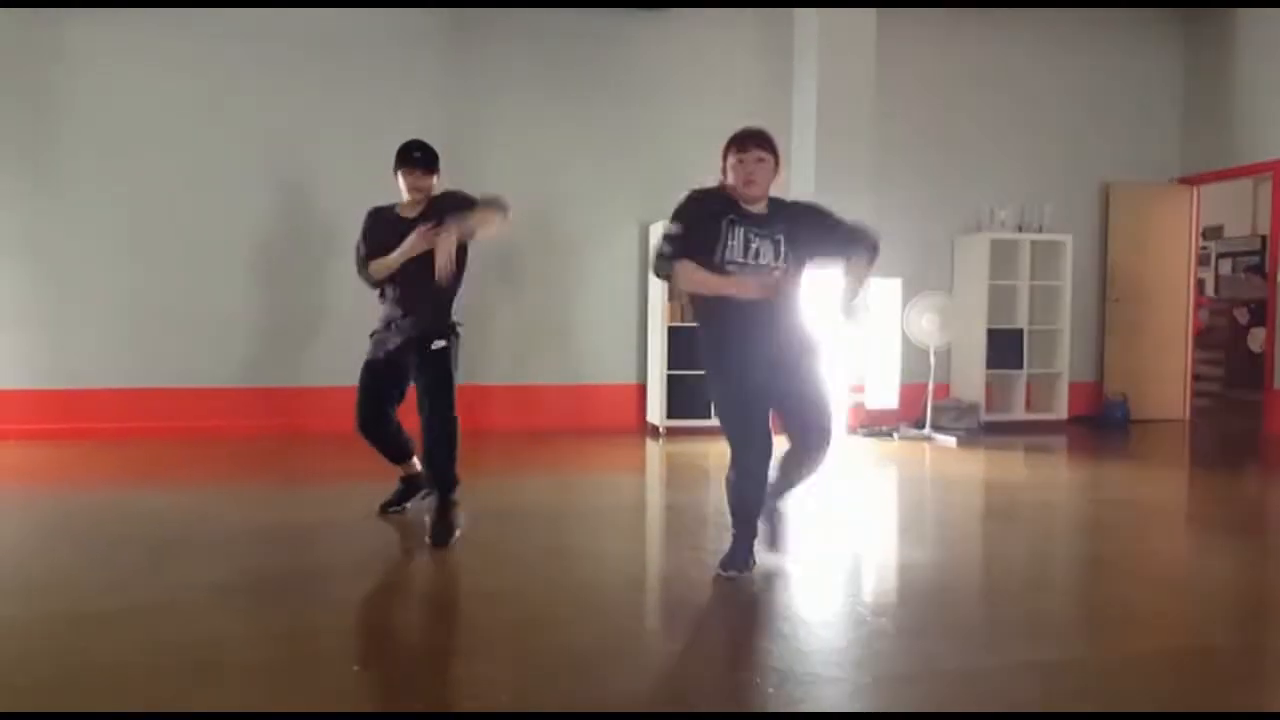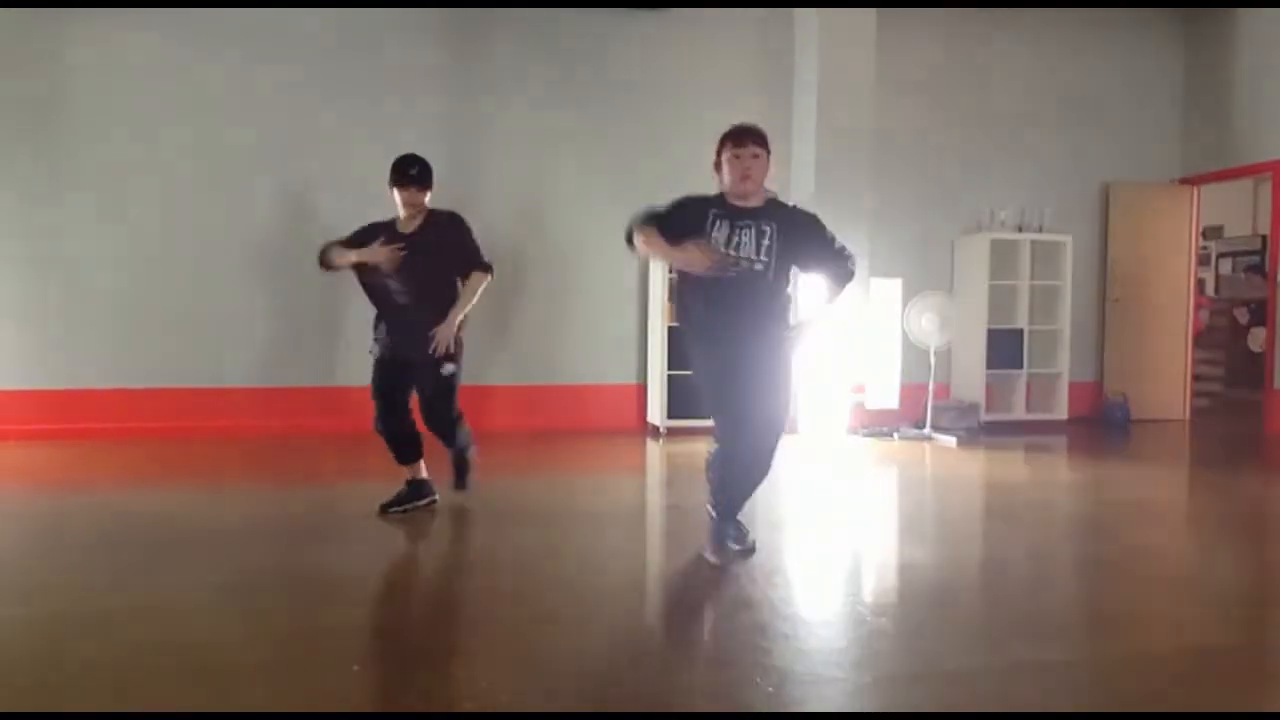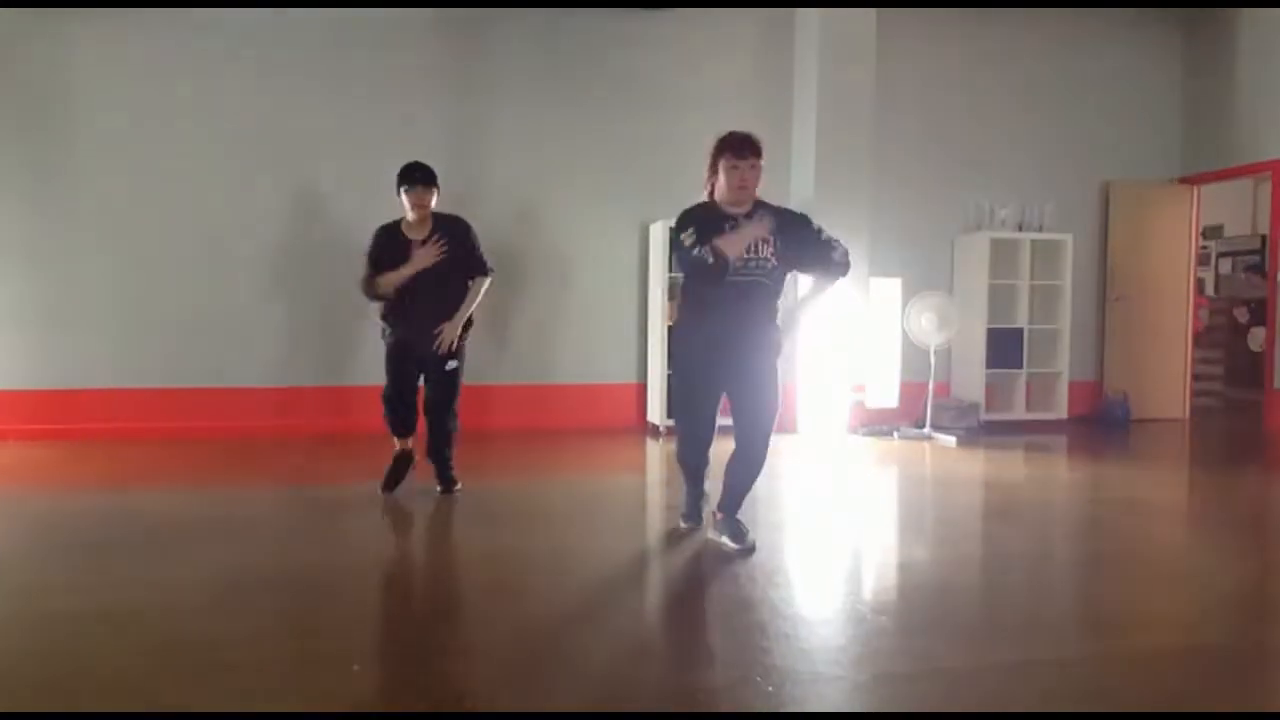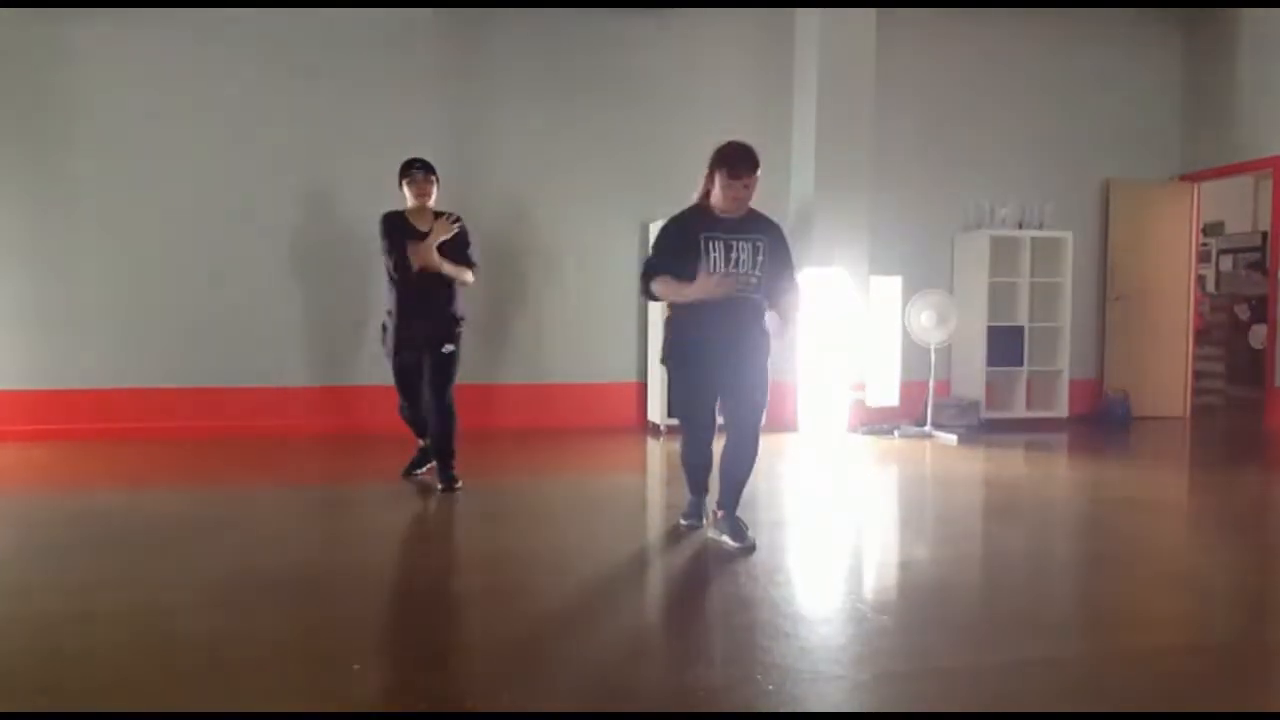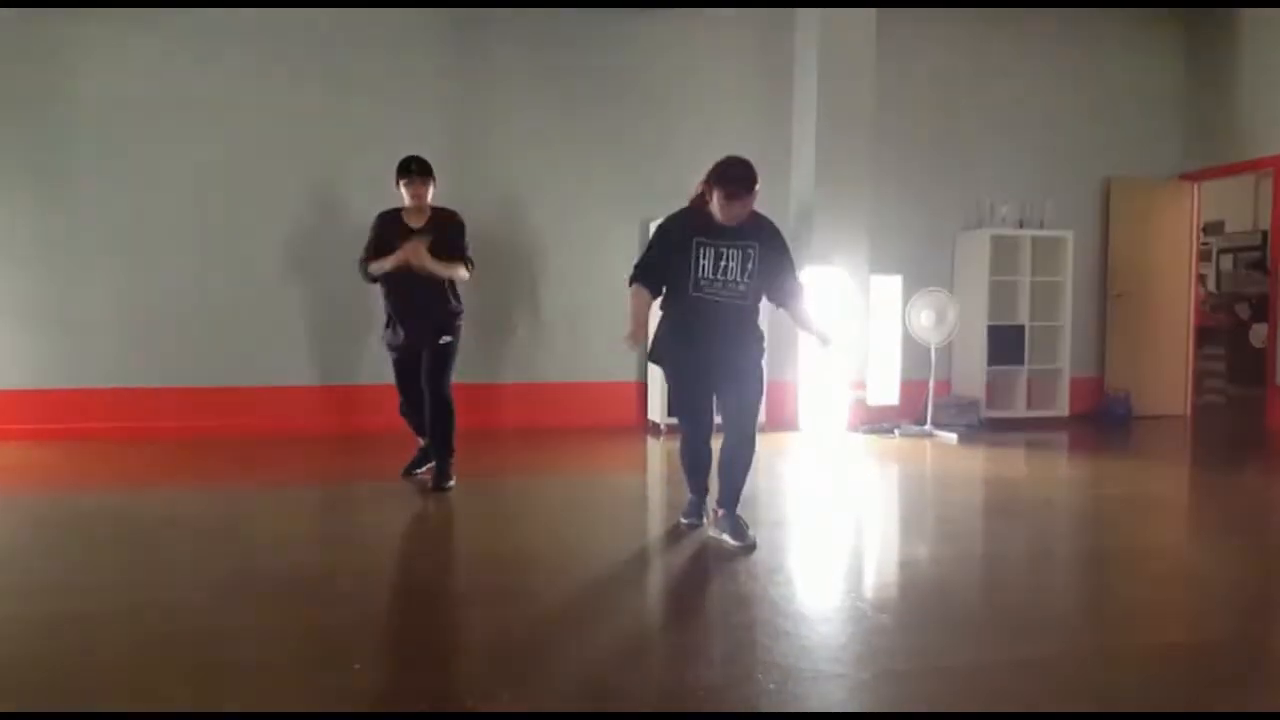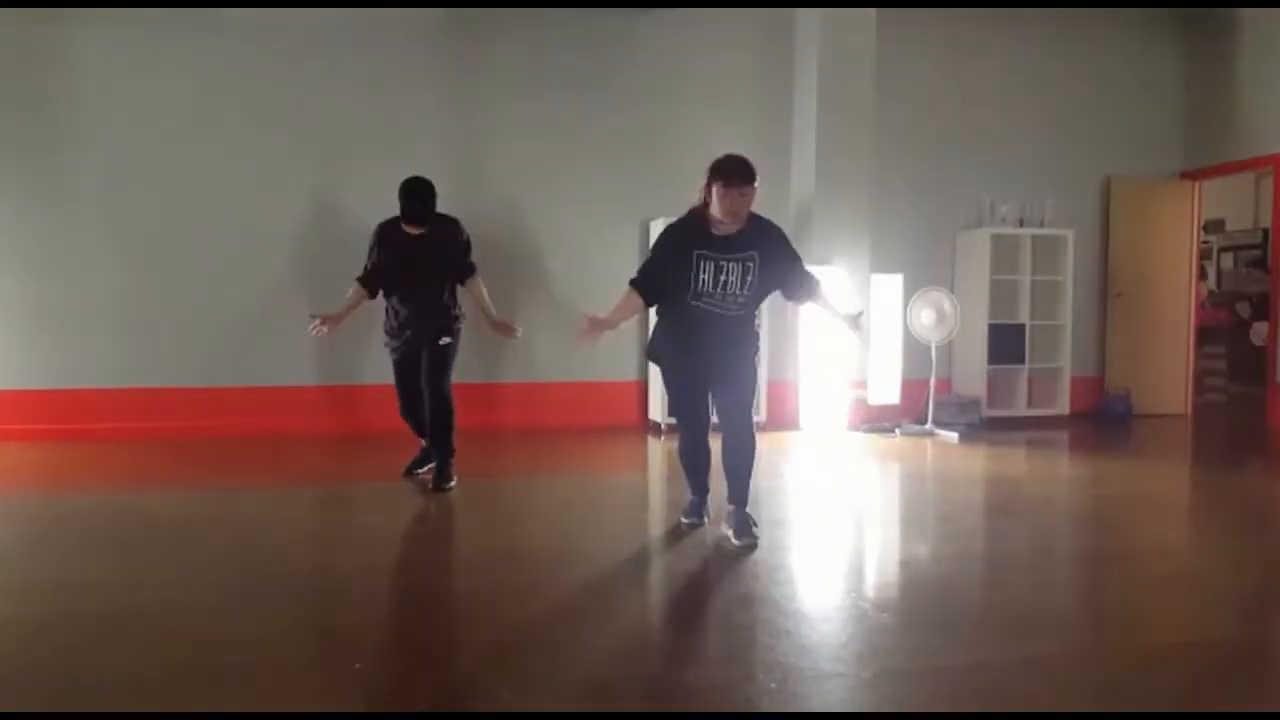
dt=0.2s
person 1, frame 1
left shoulder: (797, 218)
right shoulder: (703, 209)
left elbow: (861, 243)
right elbow: (667, 265)
left wrist: (851, 292)
right wrist: (730, 286)
left hip: (791, 351)
right hip: (731, 357)
left knee: (814, 439)
right knee: (750, 453)
left ankle: (770, 500)
right ankle: (743, 540)
person 1, frame 2
left shoulder: (793, 221)
right shoulder: (695, 211)
left elbow: (842, 264)
right elbow: (640, 233)
right wrist: (677, 255)
left hip: (767, 348)
right hip: (714, 348)
left knee: (761, 441)
right knee: (736, 438)
left ankle: (726, 510)
right ankle: (721, 517)
person 1, frame 3
left shoulder: (785, 223)
right shoulder: (694, 220)
left elbow: (837, 260)
right elbow: (702, 264)
left wrist: (797, 307)
right wrist: (752, 232)
left hip: (756, 350)
right hip: (699, 350)
left knee: (755, 440)
right knee: (693, 437)
left ankle: (726, 515)
right ankle: (694, 496)
person 1, frame 4
left shoulder: (766, 231)
right shoulder: (682, 227)
left elbow: (785, 288)
right elbow: (652, 282)
left wrist: (787, 313)
right wrist: (693, 289)
left hip: (746, 349)
right hip: (690, 350)
left knee: (745, 434)
right knee: (697, 433)
left ankle: (726, 512)
right ankle: (696, 499)
person 1, frame 5
left shoulder: (765, 234)
right shoulder: (678, 228)
left elbow: (787, 288)
right elbow: (644, 279)
left wrist: (813, 328)
right wrist: (639, 322)
left hip: (741, 349)
right hip: (686, 348)
left knee: (741, 431)
right knee: (694, 430)
left ankle: (727, 512)
right ankle: (697, 498)
person 1, frame 6
left shoulder: (768, 237)
right shoulder: (680, 236)
left elbow: (800, 283)
right elbow: (645, 287)
left wrist: (841, 314)
right wrist: (609, 322)
left hip: (736, 349)
right hip: (681, 349)
left knee: (739, 427)
right knee: (692, 428)
left ankle: (738, 510)
right ankle: (697, 497)
person 2, frame 1
left shoulder: (450, 207)
right shoulder: (378, 219)
left elbow: (497, 211)
right elbow: (368, 272)
left wrist: (454, 232)
right wrist: (406, 250)
left hip: (434, 331)
right hip: (391, 332)
left knee: (436, 407)
right knee: (371, 417)
left ankle: (445, 502)
right ankle: (414, 475)
person 2, frame 2
left shoulder: (448, 225)
right shoulder: (375, 233)
left elbow: (481, 270)
right elbow: (328, 256)
left wrist: (454, 318)
right wrist: (359, 256)
left hip: (436, 335)
right hip: (392, 338)
left knee: (438, 411)
right knee: (388, 409)
left ankle: (463, 450)
right ankle: (419, 483)
person 2, frame 3
left shoulder: (457, 229)
right shoulder: (386, 236)
left elbow: (482, 275)
right elbow: (373, 288)
left wrist: (459, 319)
right wrist: (413, 267)
left hip: (445, 333)
right hip: (402, 333)
left knee: (440, 408)
right knee: (396, 396)
left ankle: (444, 465)
right ankle: (403, 452)
person 2, frame 4
left shoulder: (453, 226)
right shoulder: (391, 223)
left elbow: (469, 275)
right elbow: (401, 268)
left wrist: (439, 262)
right wrist: (433, 239)
left hip: (443, 327)
right hip: (402, 329)
left knee: (440, 397)
right knee: (411, 401)
left ankle: (446, 464)
right ankle: (426, 447)
person 2, frame 5
left shoulder: (449, 222)
right shoulder: (385, 223)
left elbow: (464, 270)
right elbow: (368, 269)
left wrist: (431, 264)
right wrist: (400, 256)
left hip: (441, 322)
right hip: (400, 325)
left knee: (436, 387)
right knee: (409, 395)
left ankle: (444, 462)
right ankle: (427, 446)
person 2, frame 6
left shoulder: (450, 229)
right shoulder: (385, 233)
left elbow: (469, 275)
right elbow: (368, 281)
left wrist: (491, 315)
right wrist: (338, 315)
left hip: (441, 326)
right hip: (400, 330)
left knee: (436, 388)
right knee: (408, 397)
left ankle: (444, 462)
right ankle: (428, 447)
